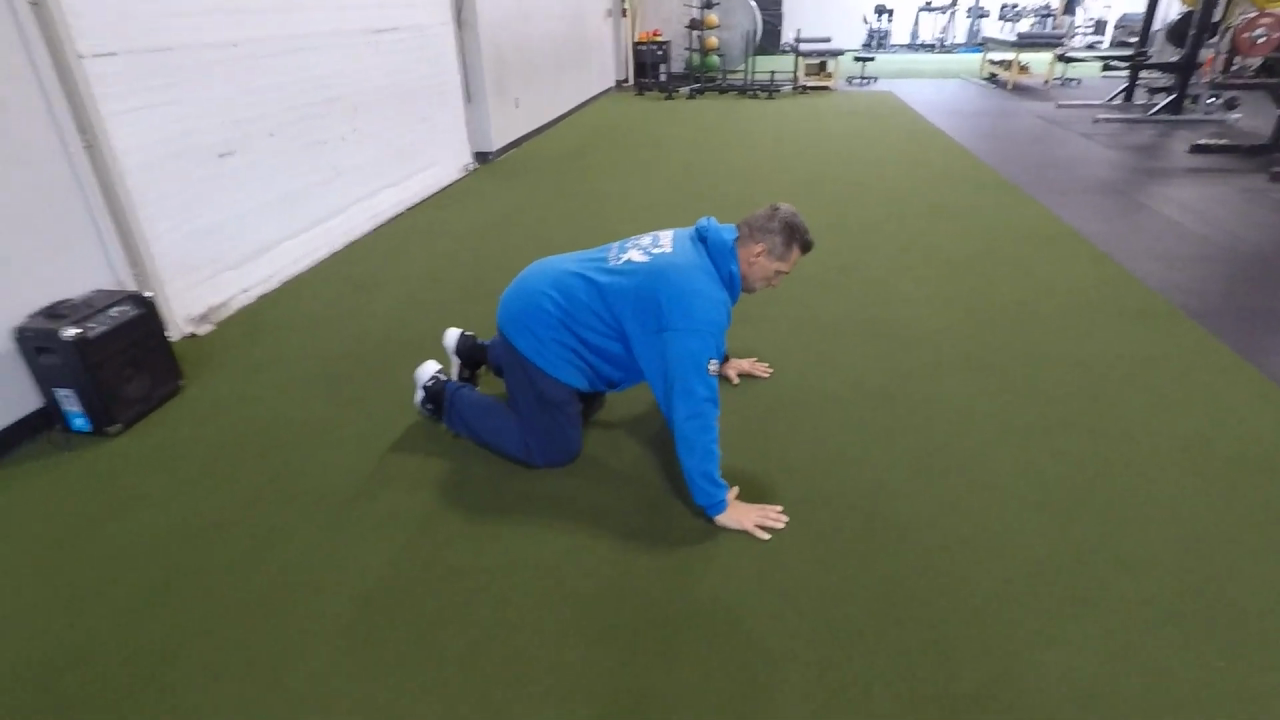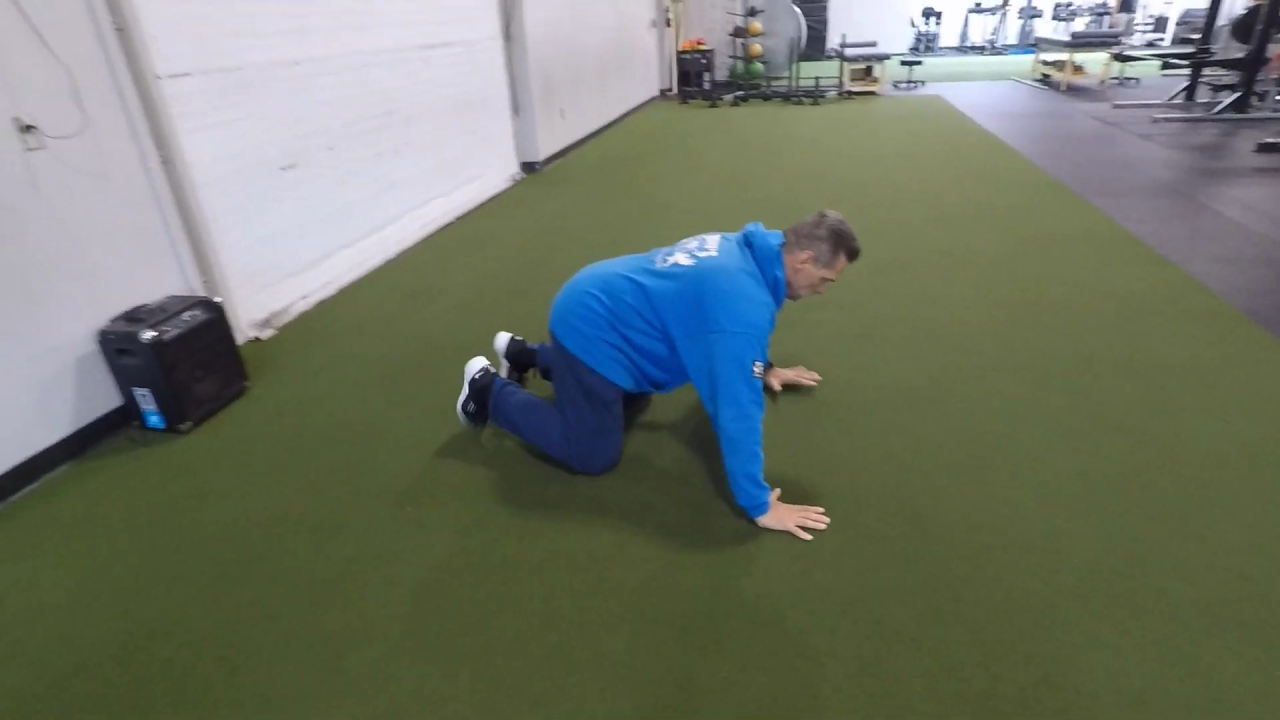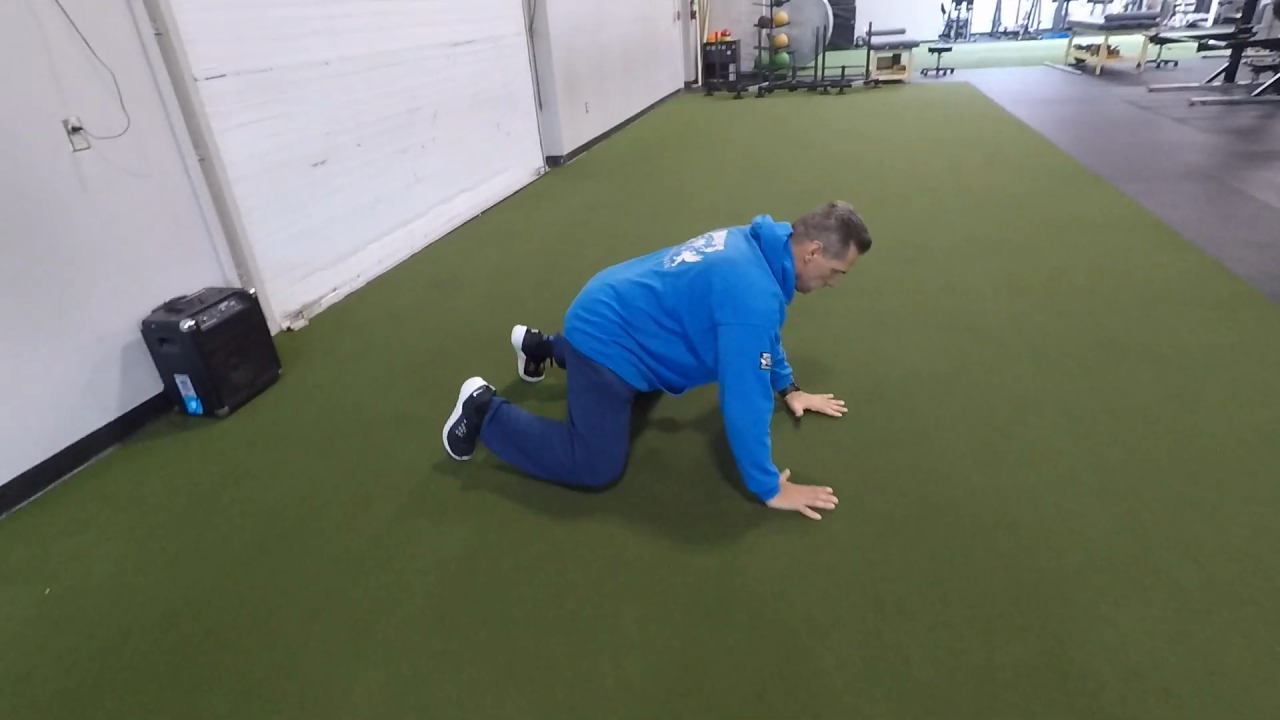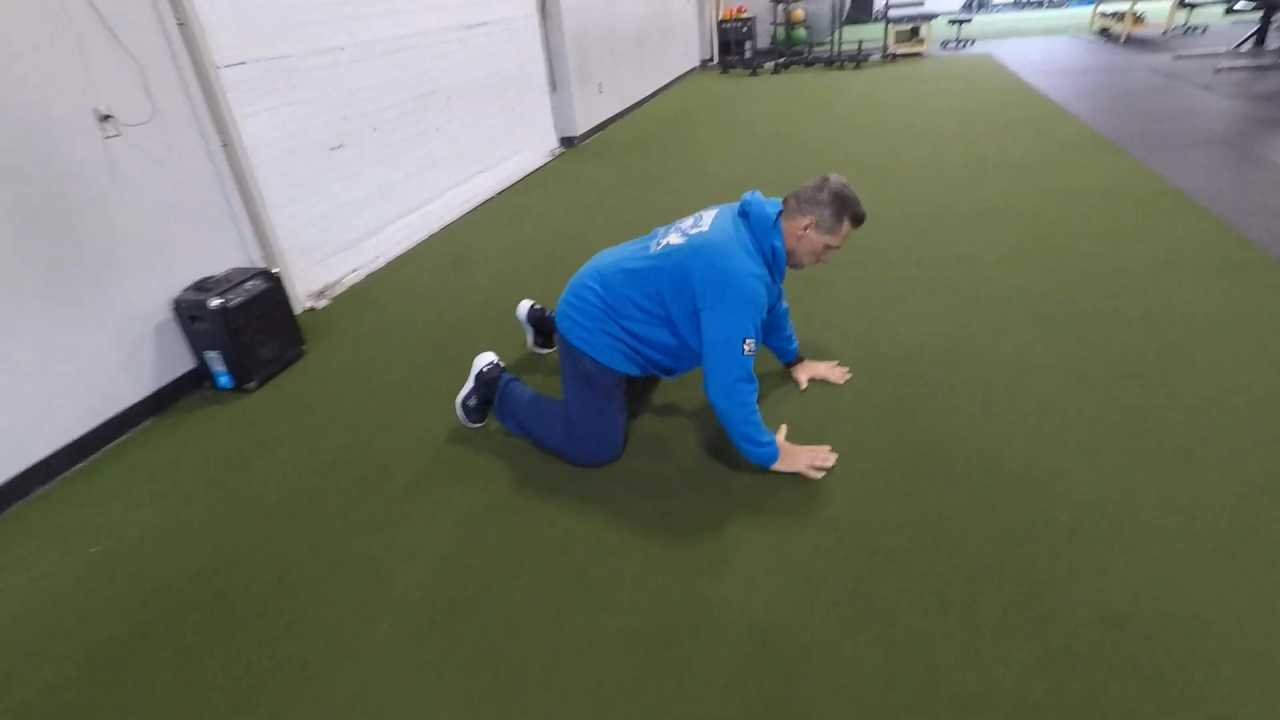
dt=0.3s
person 1, frame 1
left shoulder: (702, 245)
right shoulder: (700, 299)
right elbow: (693, 407)
left wrist: (717, 360)
right wrist: (717, 503)
left hip: (543, 296)
right hip: (541, 326)
left knee: (585, 401)
right knee: (554, 448)
left ankle: (476, 351)
right ankle: (442, 393)
person 1, frame 2
left shoulder: (747, 251)
right shoulder: (746, 303)
right elbow: (738, 410)
left wrist: (764, 368)
right wrist: (759, 505)
left hip: (594, 303)
right hip: (590, 329)
left knee: (631, 402)
right knee: (594, 453)
left ankle: (525, 355)
right ankle: (488, 390)
person 1, frame 3
left shoulder: (759, 244)
right shoulder: (755, 295)
right elbow: (747, 401)
left wrist: (788, 388)
right wrist: (769, 488)
left hip: (609, 314)
right hip: (606, 339)
left knee: (642, 398)
right knee: (594, 468)
left ankle: (542, 346)
right ankle: (485, 411)
person 1, frame 4
left shoulder: (754, 223)
right shoulder: (738, 276)
left elbow: (770, 300)
right elbow: (729, 384)
left wrist: (793, 360)
right wrist: (769, 455)
left hip: (609, 296)
right hip: (596, 327)
left knee: (645, 371)
right knee: (595, 447)
left ankle: (545, 321)
right ankle: (495, 386)
